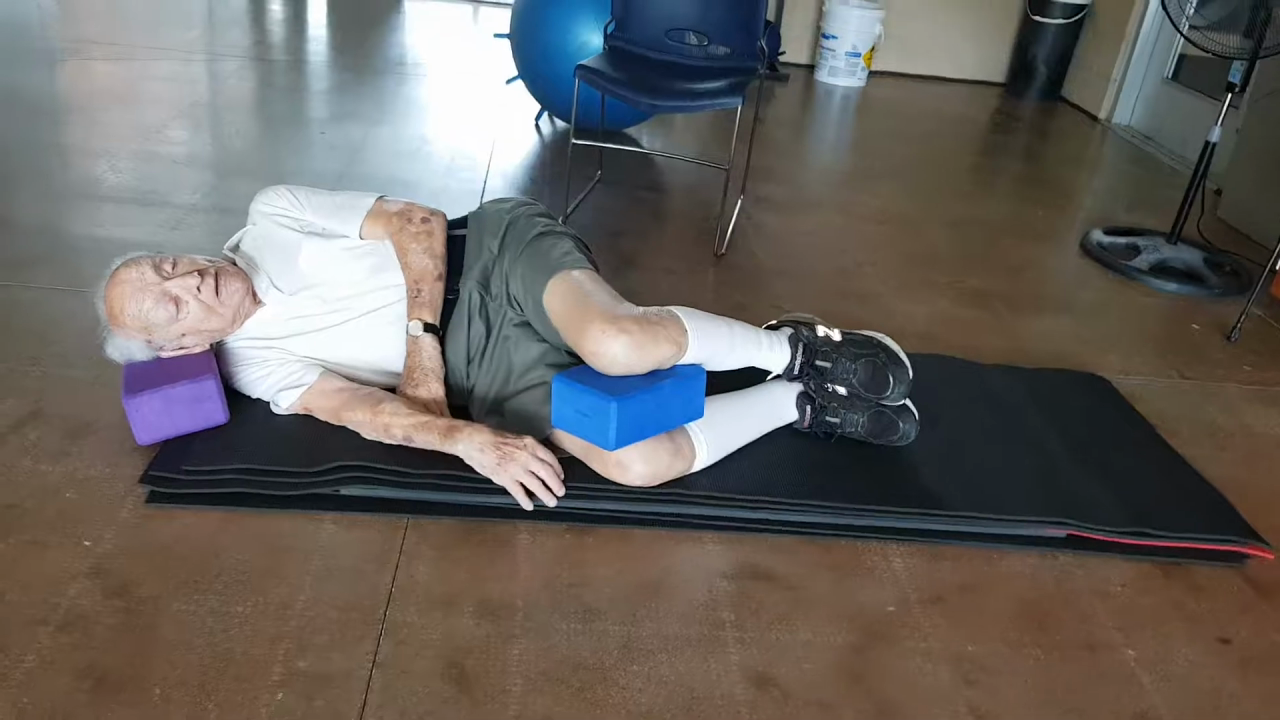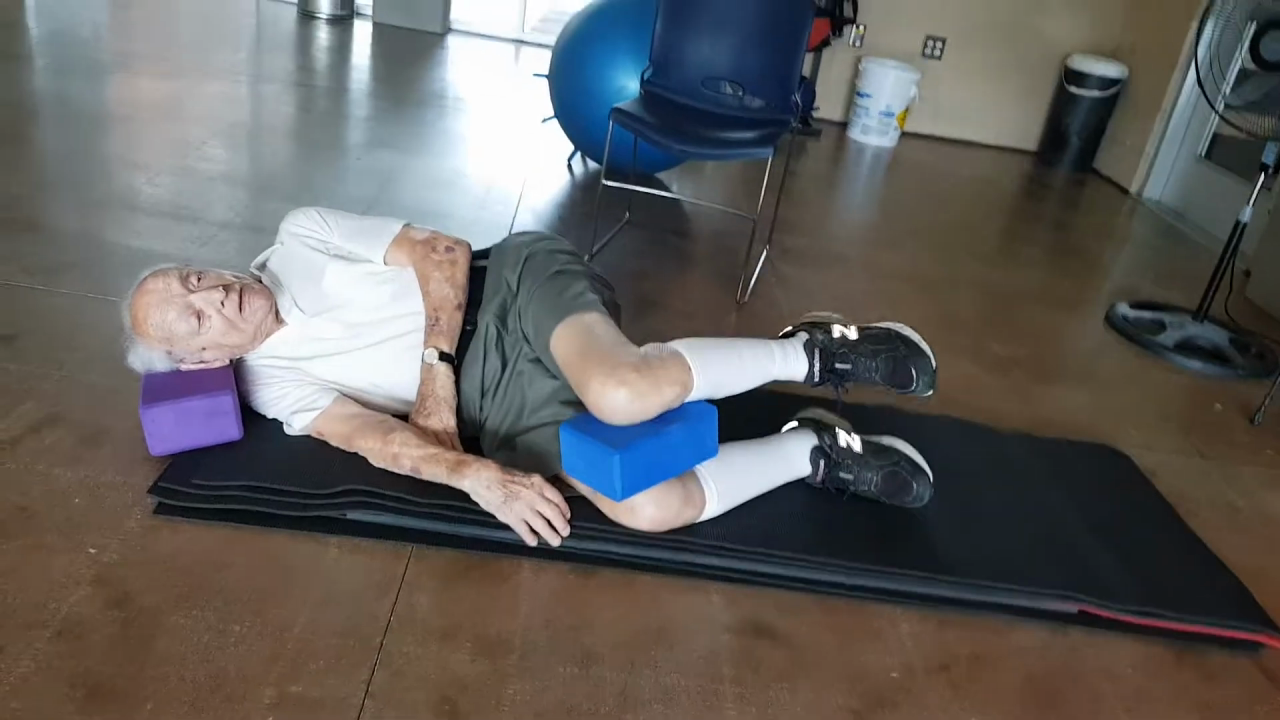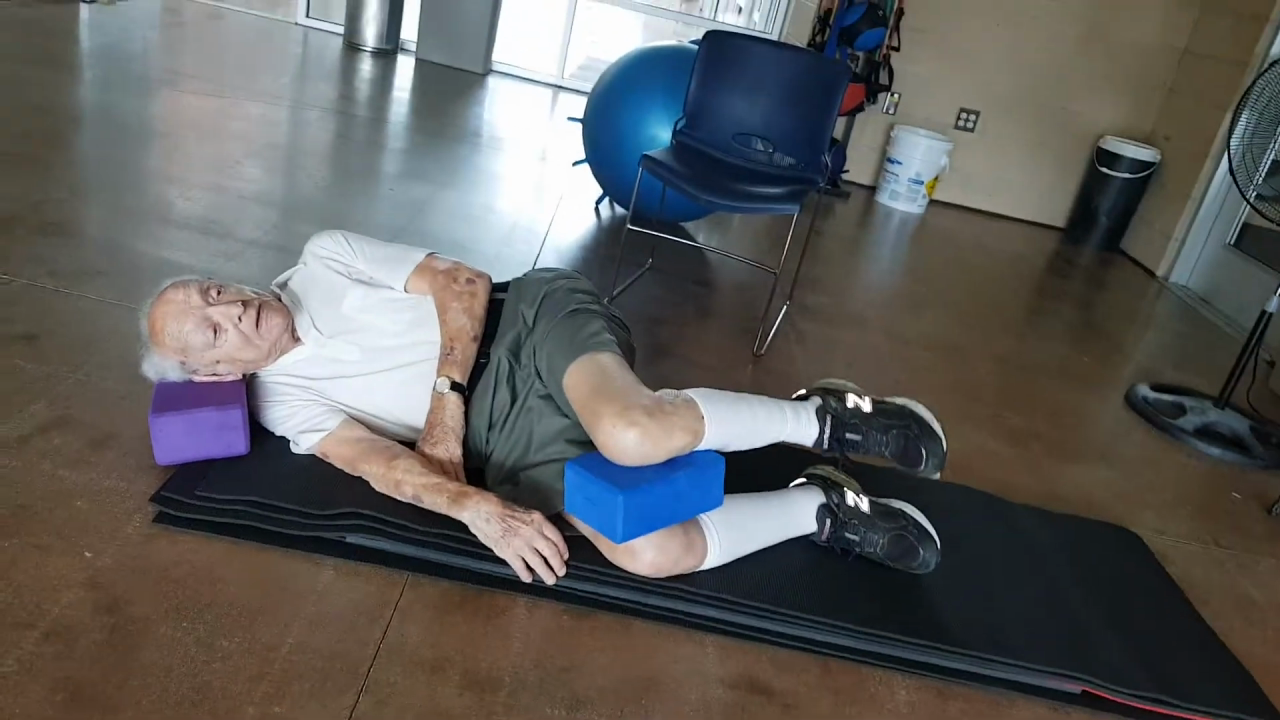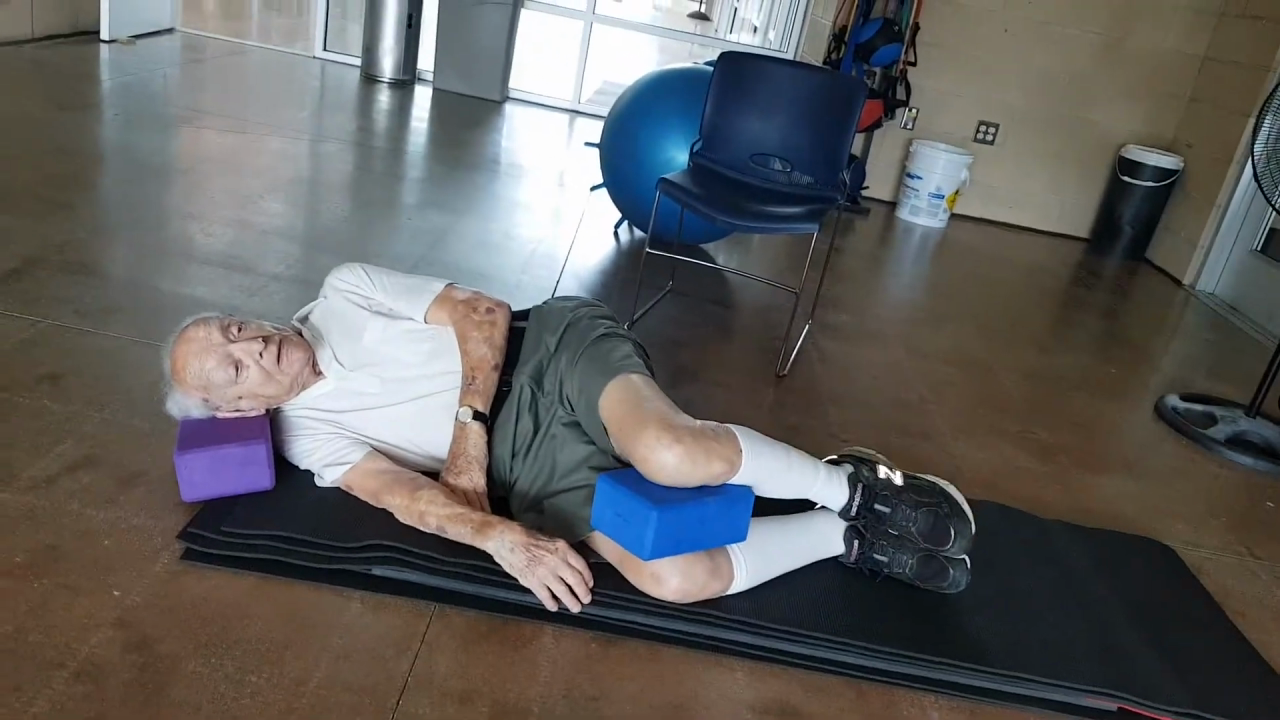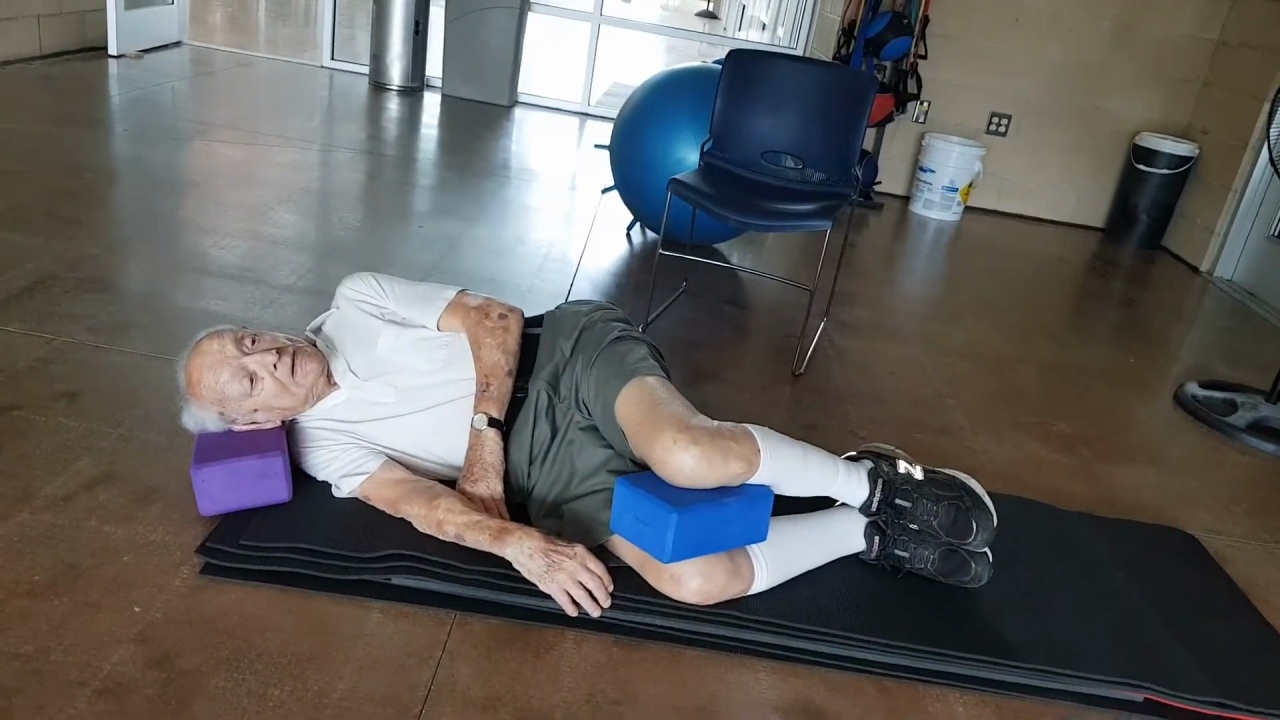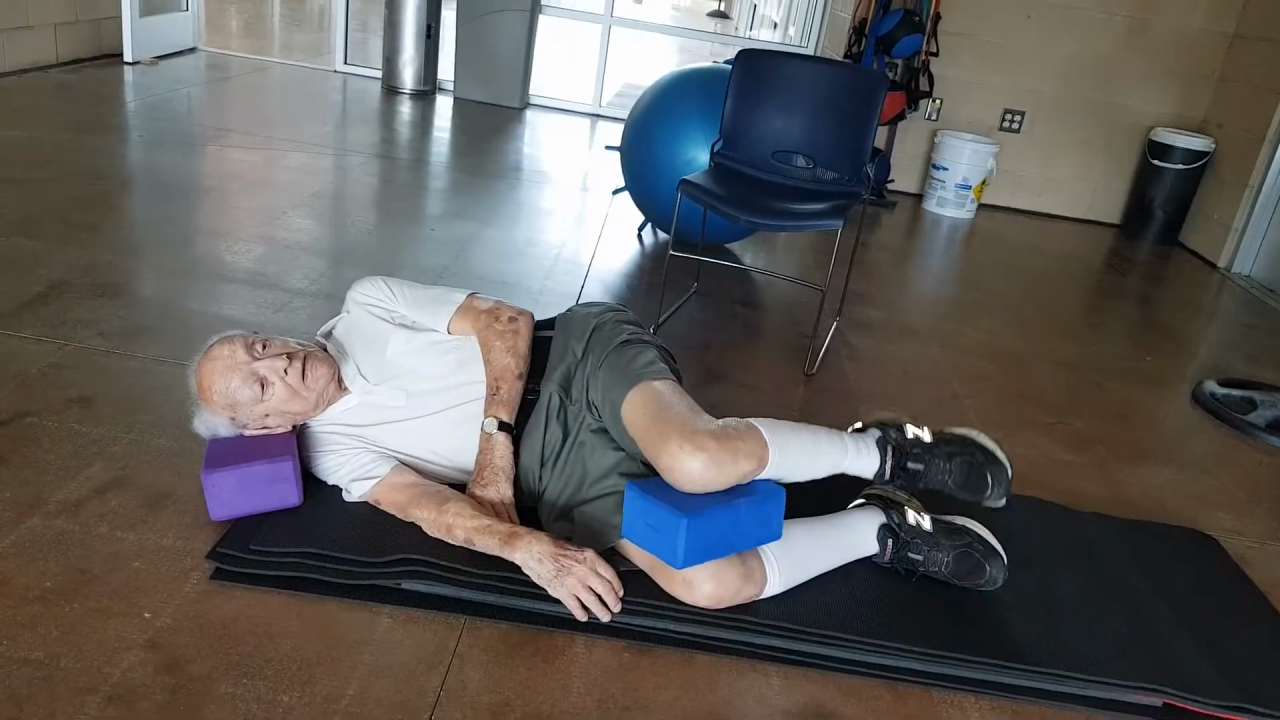
dt=0.5s
person 1, frame 1
left shoulder: (271, 216)
right shoulder: (253, 367)
left elbow: (418, 223)
right elbow: (363, 411)
left wrist: (419, 338)
right wrist: (465, 439)
right hip: (484, 366)
left knee: (617, 342)
right knee: (637, 460)
left ankle: (789, 348)
right ankle: (798, 403)
person 1, frame 2
left shoulder: (300, 235)
right shoulder: (272, 388)
left elbow: (443, 253)
right elbow: (379, 438)
left wrist: (435, 365)
right wrist: (475, 474)
right hip: (497, 402)
left knee: (620, 392)
right knee: (648, 508)
left ankle: (811, 354)
right ankle: (815, 452)
person 1, frame 3
left shoulder: (323, 259)
right shoulder: (283, 403)
left elbow: (465, 284)
right elbow: (382, 465)
left wrist: (444, 395)
right wrist: (477, 510)
right hip: (506, 440)
left knee: (632, 433)
right knee: (652, 554)
left ankle: (821, 418)
right ankle: (822, 511)
person 1, frame 4
left shoulder: (344, 290)
right shoulder: (305, 436)
left elbow: (483, 314)
right elbow: (404, 495)
left wrist: (468, 424)
right wrist: (500, 538)
right hip: (530, 464)
left knee: (669, 453)
right knee: (675, 578)
left ankle: (851, 487)
right ankle: (851, 538)
person 1, frame 5
left shoulder: (356, 301)
right shoulder: (322, 448)
left elbow: (496, 318)
right elbow: (422, 504)
left wrist: (483, 429)
right wrist: (519, 544)
right hip: (548, 471)
left knee: (687, 454)
right knee: (695, 579)
left ankle: (868, 481)
right ankle: (869, 533)
person 1, frame 6
left shoulder: (365, 303)
right shoulder: (332, 454)
left elbow: (505, 322)
right elbow: (432, 508)
left wrist: (492, 434)
right wrist: (528, 550)
right hip: (559, 474)
left knee: (695, 460)
right knee: (706, 585)
left ankle: (881, 449)
right ankle: (883, 529)
